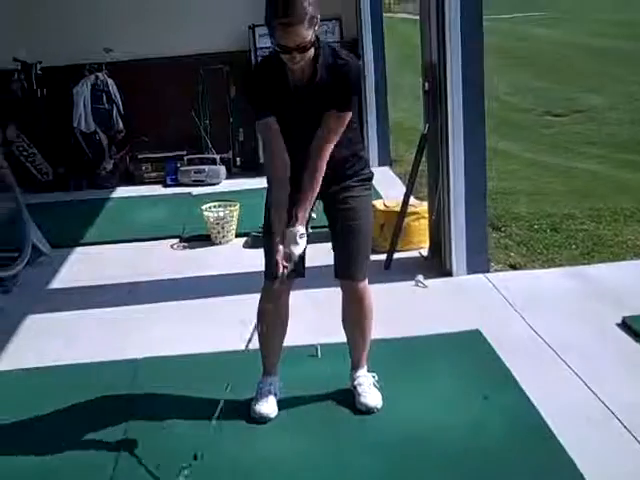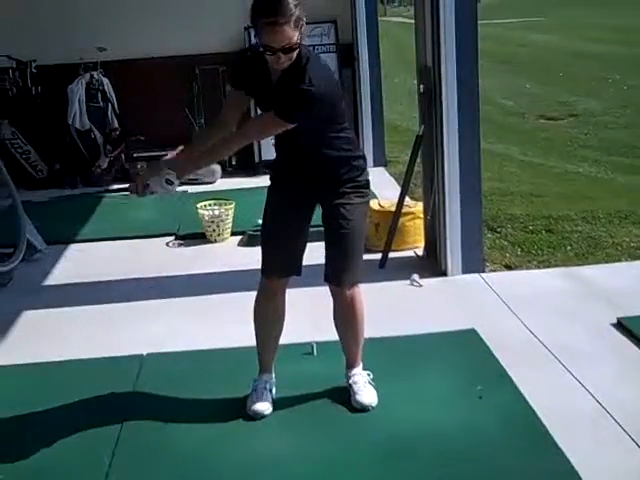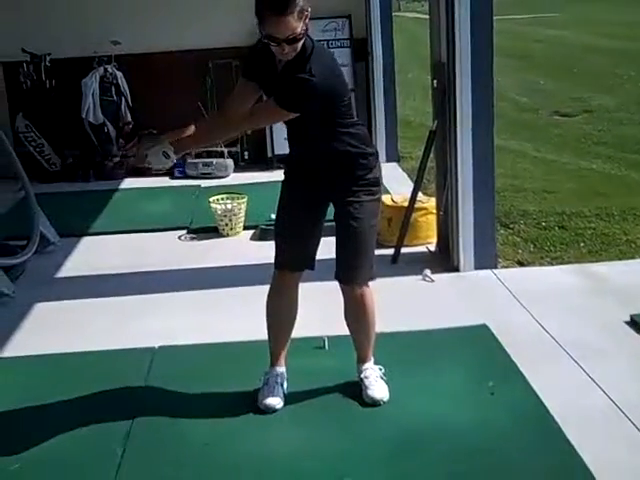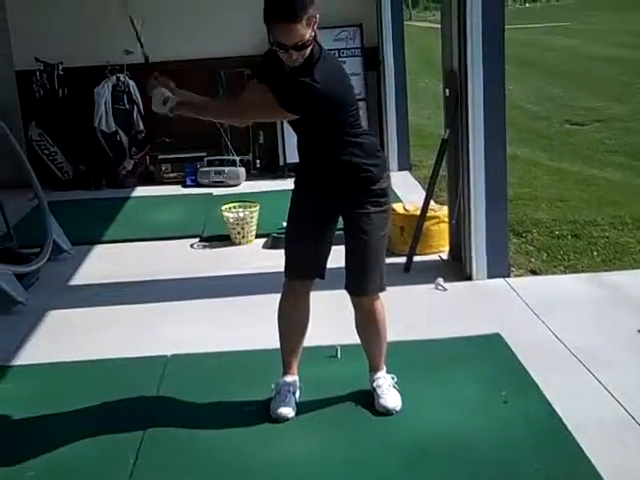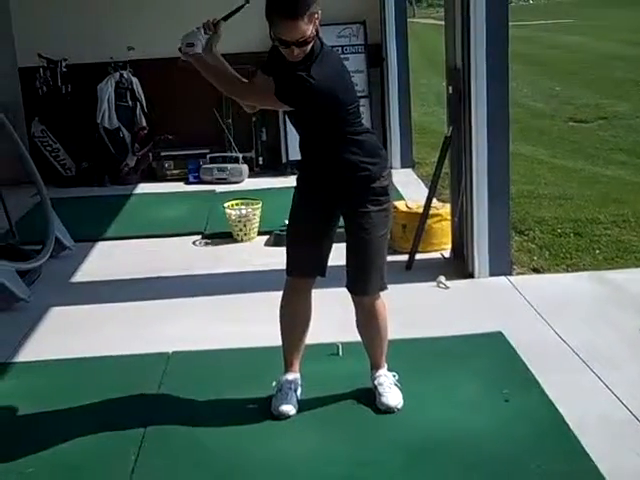
dt=0.4s
person 1, frame 1
left shoulder: (344, 70)
right shoulder: (262, 80)
left elbow: (322, 151)
right elbow: (277, 158)
left wrist: (300, 218)
right wrist: (277, 231)
left hip: (346, 175)
right hip: (288, 179)
left knee: (355, 281)
right knee: (277, 281)
left ankle: (361, 372)
right ankle: (269, 378)
person 1, frame 2
left shoulder: (311, 85)
right shoulder: (251, 64)
left elbow: (239, 140)
right elbow: (221, 128)
left wrist: (175, 171)
right wrist: (170, 163)
left hip: (342, 177)
right hip: (290, 174)
left knee: (345, 284)
right knee: (272, 278)
left ankle: (355, 371)
right ankle: (264, 375)
person 1, frame 3
left shoulder: (314, 77)
right shoulder: (262, 56)
left elbow: (241, 125)
right elbow: (229, 114)
left wrist: (180, 145)
right wrist: (177, 138)
left hip: (353, 174)
right hip: (305, 169)
left knee: (355, 282)
right knee: (286, 273)
left ankle: (367, 366)
right ankle: (277, 369)
person 1, frame 4
left shoulder: (319, 84)
right shoulder: (277, 60)
left elbow: (240, 114)
right elbow: (241, 111)
left wrist: (179, 103)
right wrist: (183, 99)
left hip: (363, 183)
right hip: (314, 179)
left knee: (365, 292)
right knee: (296, 283)
left ankle: (379, 375)
right ankle: (289, 378)
person 1, frame 5
left shoulder: (316, 80)
right shoulder: (285, 54)
left elbow: (244, 94)
right elbow: (251, 100)
left wrist: (197, 58)
right wrist: (211, 54)
left hip: (364, 182)
right hip: (316, 176)
left knee: (365, 290)
right knee: (298, 280)
left ankle: (381, 372)
right ankle: (291, 375)
